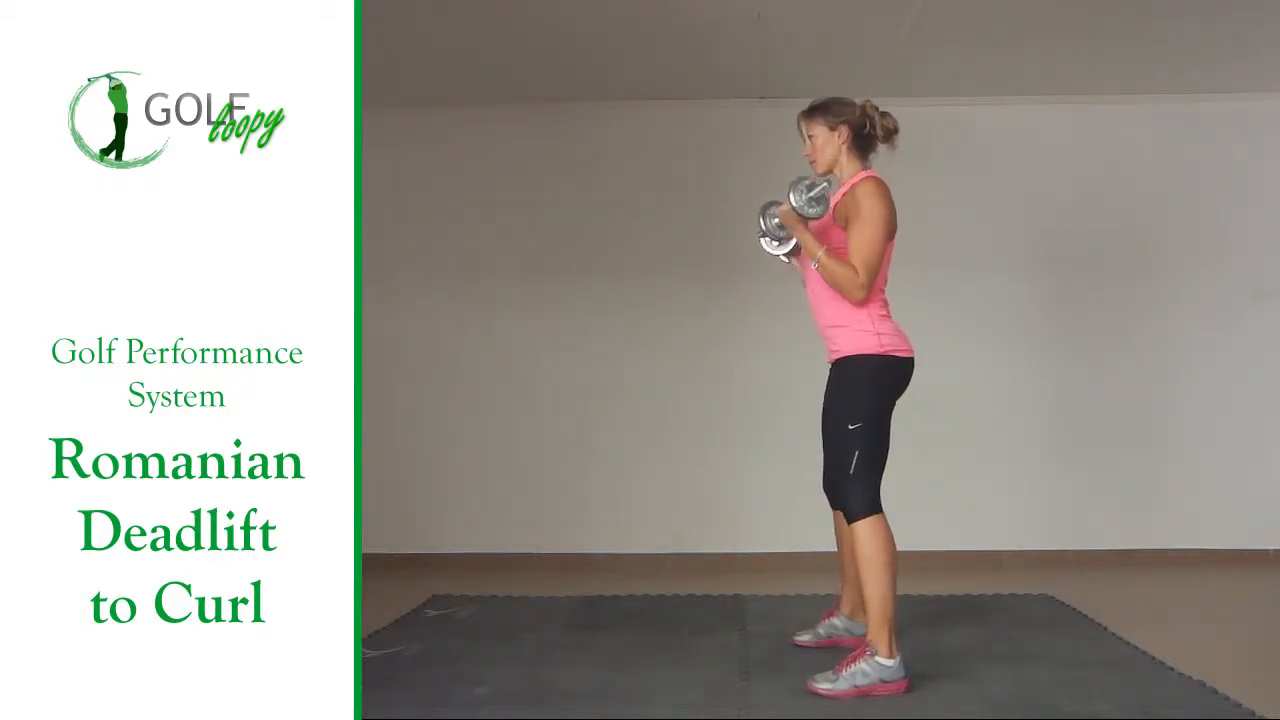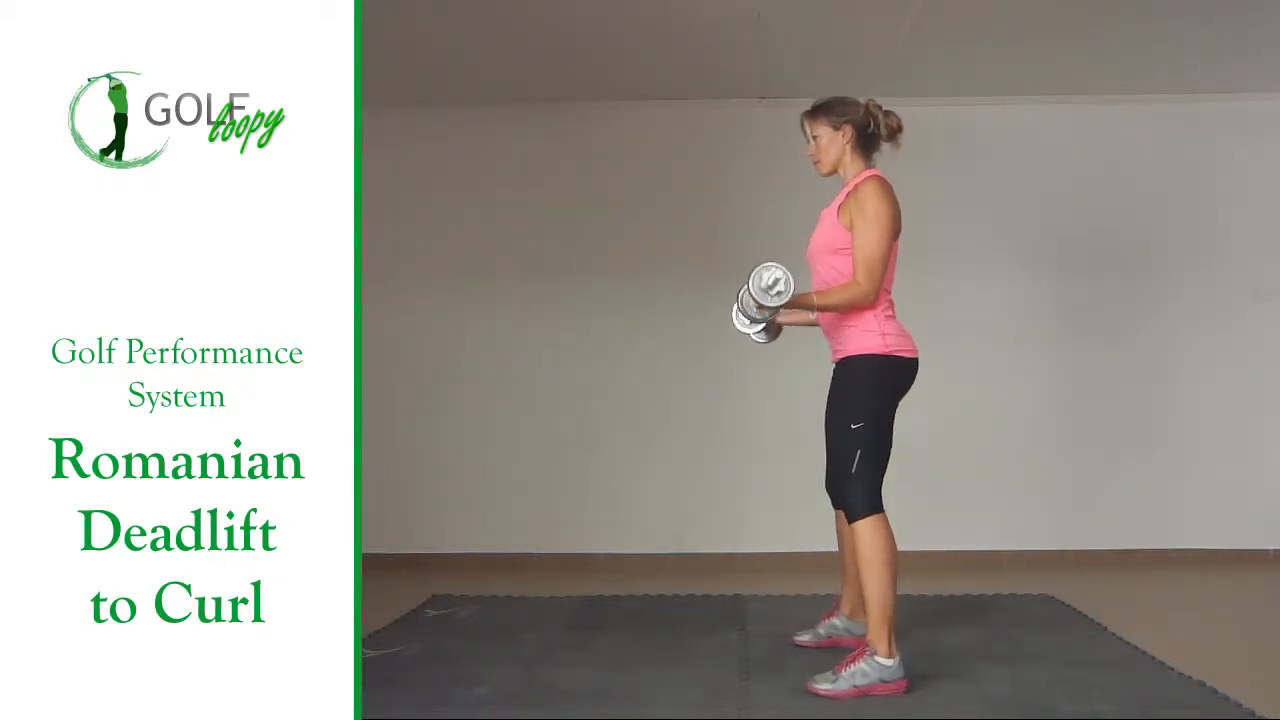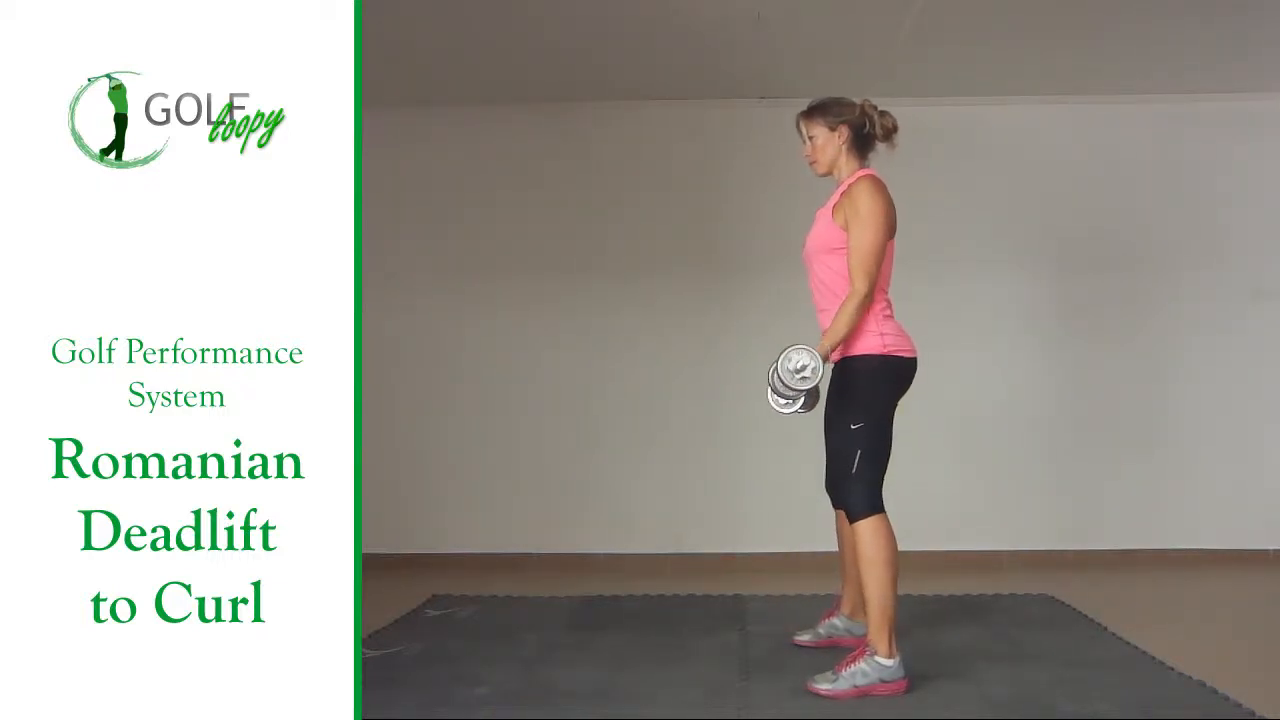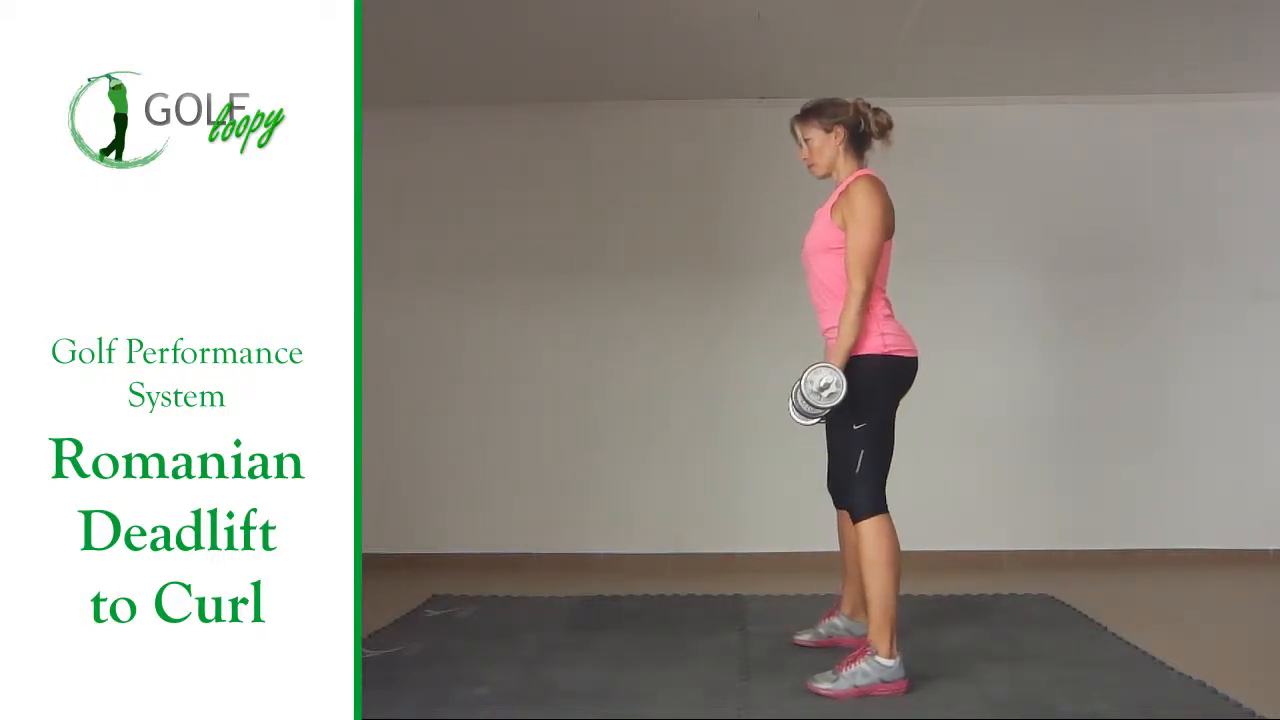
dt=0.4s
person 1, frame 1
left shoulder: (868, 190)
right shoulder: (843, 196)
left elbow: (857, 287)
left wrist: (808, 237)
right wrist: (797, 251)
left hip: (871, 359)
right hip: (853, 361)
left knee: (860, 497)
right knee: (841, 491)
left ankle: (884, 658)
right ankle: (852, 616)
person 1, frame 2
left shoulder: (871, 190)
right shoulder: (848, 198)
left elbow: (866, 290)
left wrist: (803, 300)
right wrist: (793, 314)
left hip: (874, 359)
right hip: (857, 361)
left knee: (861, 498)
right knee: (843, 491)
left ankle: (883, 659)
right ankle: (852, 616)
person 1, frame 3
left shoulder: (865, 190)
right shoulder: (844, 197)
left elbow: (862, 289)
left wrist: (821, 350)
right wrist: (824, 352)
left hip: (872, 359)
right hip: (856, 360)
left knee: (861, 497)
right knee: (844, 491)
left ankle: (883, 658)
right ankle: (851, 617)
person 1, frame 4
left shoulder: (863, 190)
right shoulder: (843, 197)
left elbow: (860, 289)
left wrist: (837, 363)
left hip: (872, 359)
right hip: (857, 359)
left knee: (865, 498)
right knee: (845, 492)
left ankle: (883, 658)
right ankle: (852, 617)
